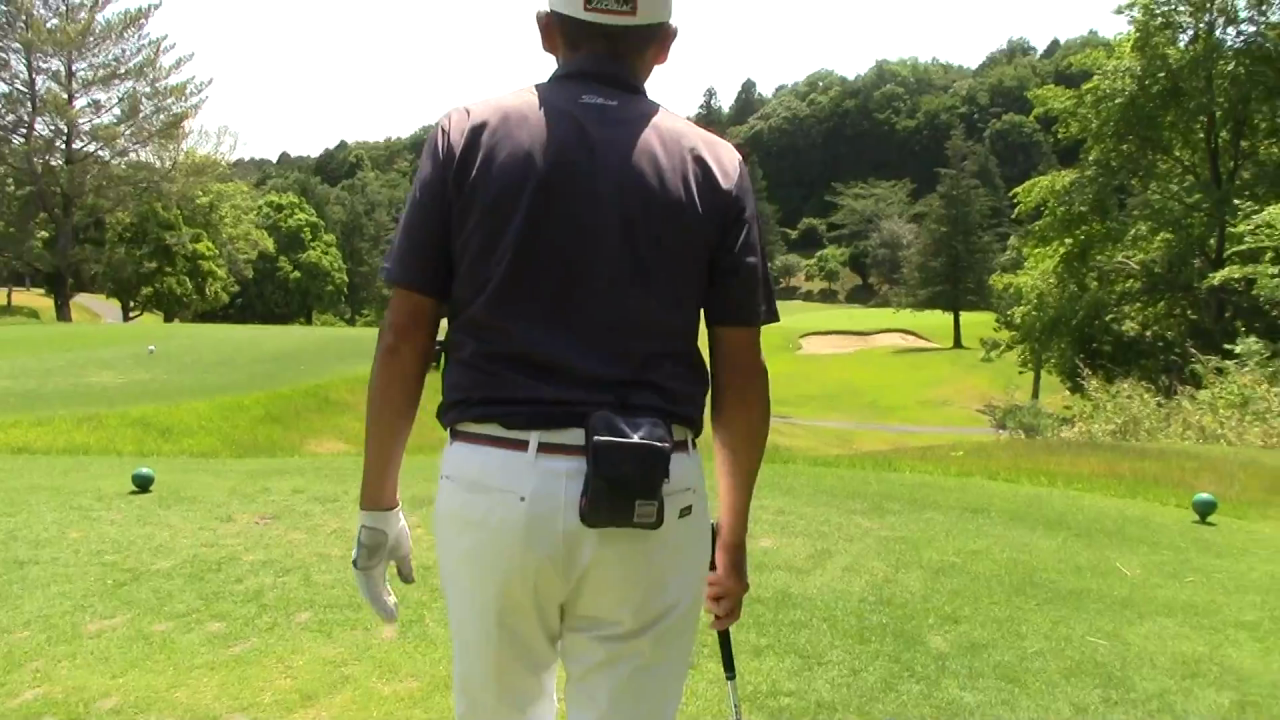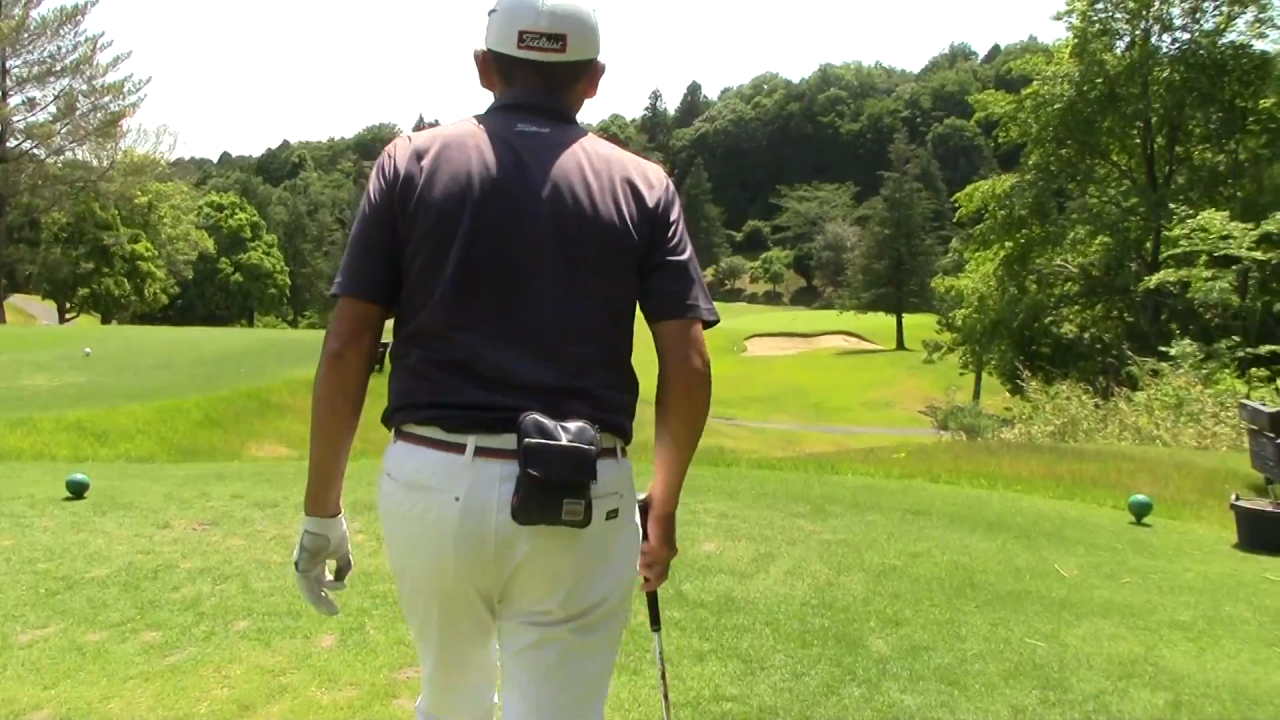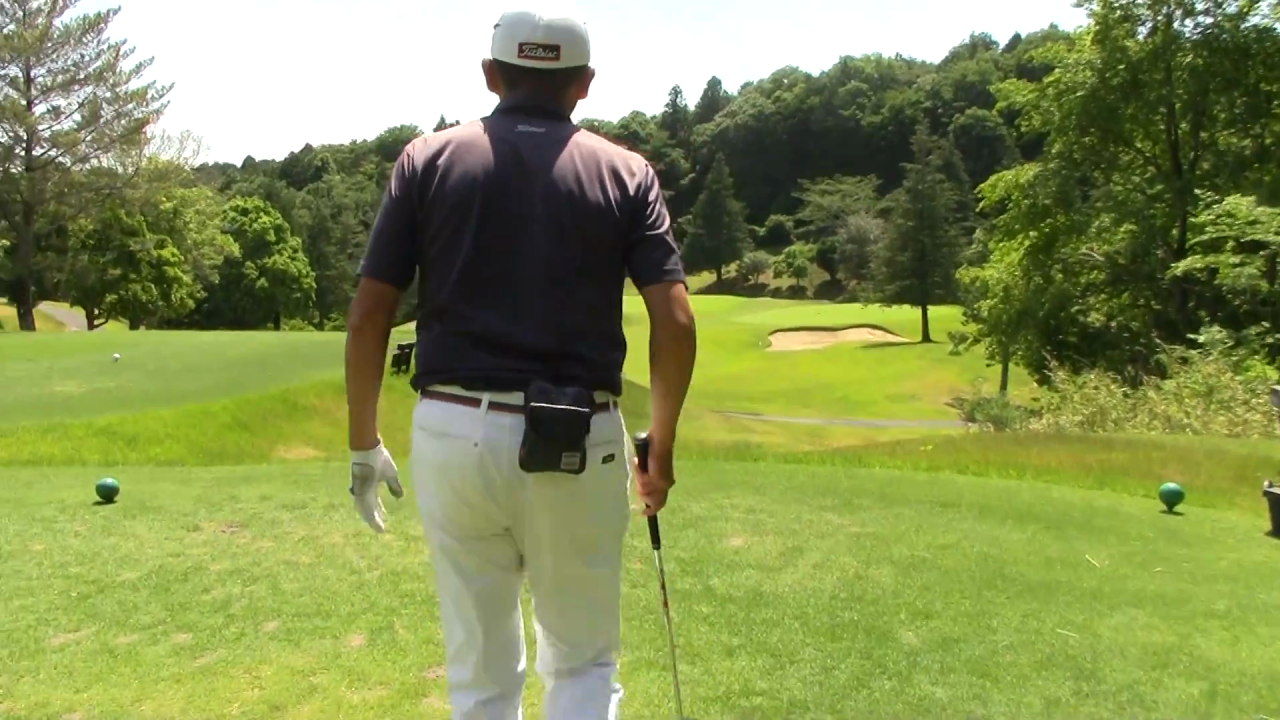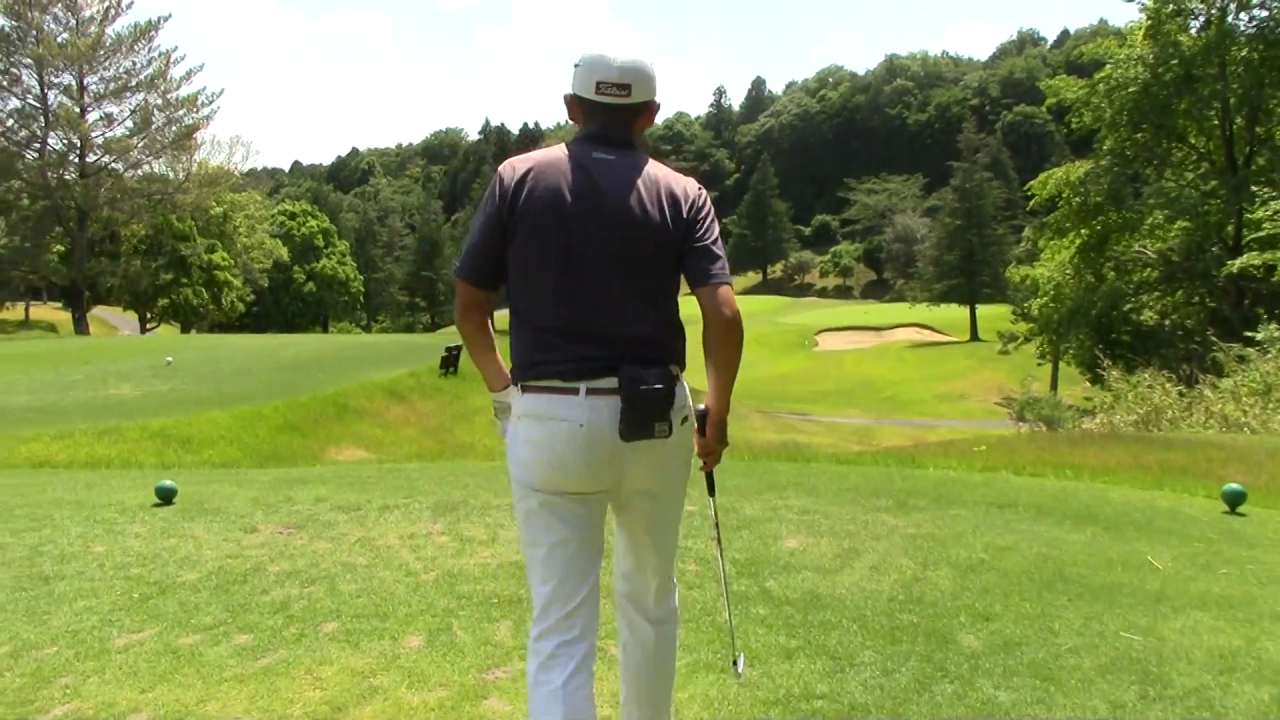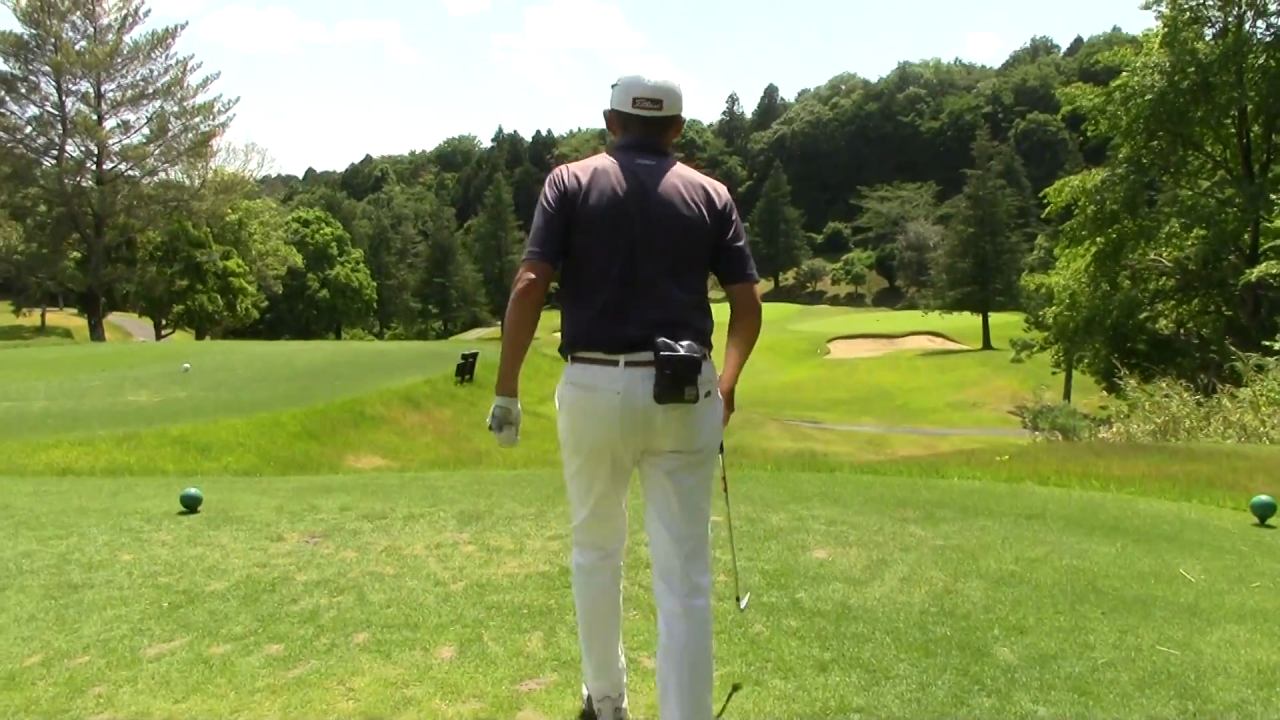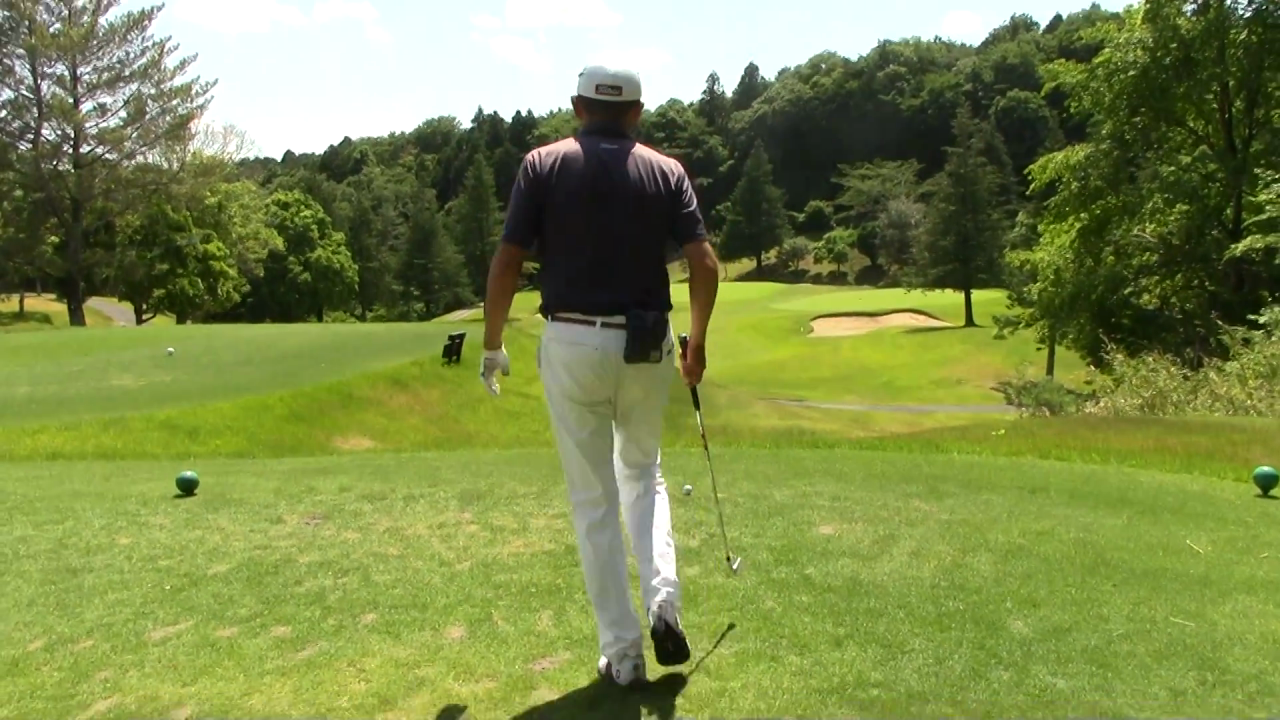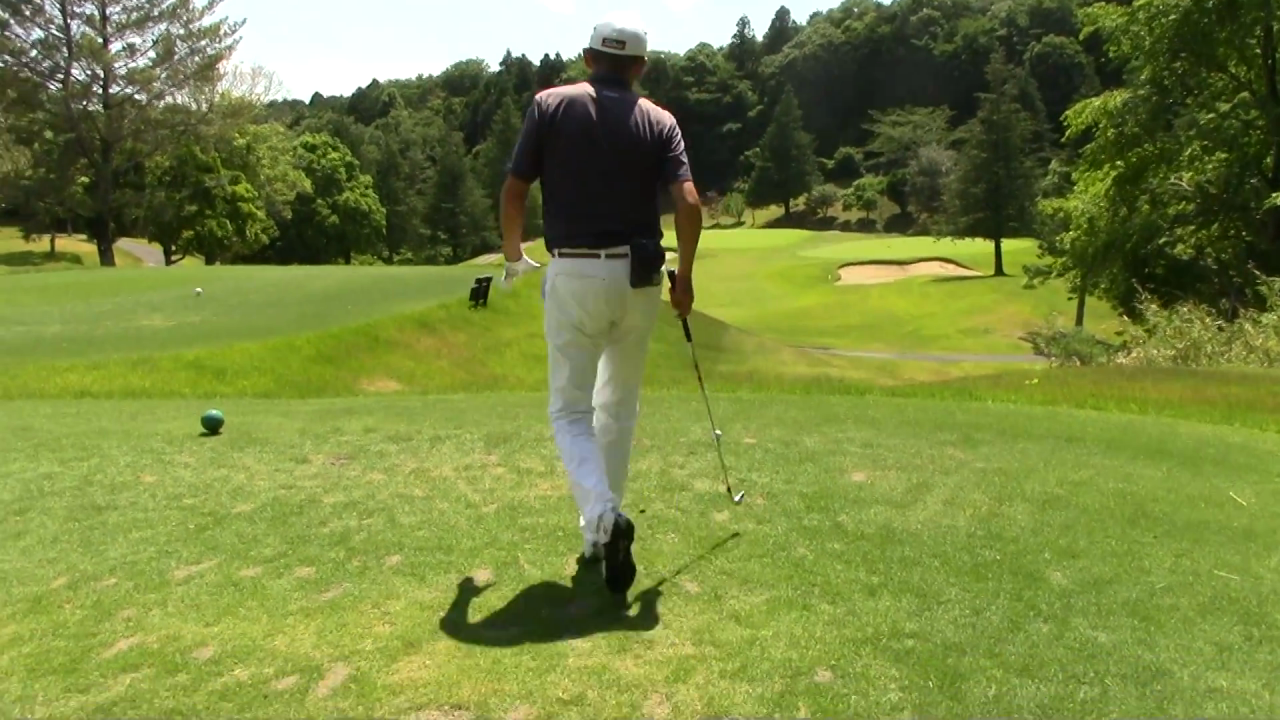
dt=0.4s
person 1, frame 1
left shoulder: (465, 136)
right shoulder: (712, 165)
left elbow: (403, 338)
right elbow: (741, 372)
left wrist: (378, 504)
right wrist: (733, 535)
left hip: (491, 487)
right hip: (649, 501)
person 1, frame 2
left shoulder: (411, 162)
right shoulder: (640, 184)
left elbow: (346, 344)
right elbow: (688, 365)
left wrist: (321, 507)
right wrist: (664, 505)
left hip: (430, 484)
right hip: (579, 500)
person 1, frame 3
left shoulder: (427, 158)
right shoulder: (624, 171)
left elbow: (368, 313)
right elbow: (675, 320)
left wrist: (364, 445)
right wrist: (662, 443)
left hip: (453, 434)
right hip: (579, 443)
person 1, frame 4
left shoulder: (517, 178)
right shoulder: (680, 192)
left elbow: (469, 307)
right elbow: (722, 314)
left wrist: (502, 386)
right wrist: (717, 414)
left hip: (550, 419)
right hip: (652, 420)
left knee: (560, 626)
right knee: (649, 597)
person 1, frame 5
left shoulder: (570, 181)
right shoulder: (710, 193)
left elbow: (528, 285)
right elbow: (747, 304)
left wrist: (505, 391)
right wrist: (728, 380)
left hip: (593, 388)
right hip: (684, 392)
left knee: (595, 545)
right knee: (683, 575)
person 1, frame 6
left shoulder: (543, 164)
right shoulder: (665, 170)
left elbow: (506, 263)
right elbow: (705, 264)
left wrist: (493, 344)
right wrist: (697, 341)
left hip: (571, 346)
right hip: (645, 347)
left knee: (594, 501)
right knee: (644, 478)
left ankle: (622, 653)
right ankle: (663, 602)
person 1, frame 7
left shoulder: (550, 104)
right shoulder: (660, 120)
left elbow: (513, 193)
right elbow: (688, 204)
left wrist: (513, 253)
right wrist: (685, 276)
left hip: (575, 274)
right hip: (640, 277)
left knee: (570, 413)
right knee: (619, 408)
left ankle: (606, 516)
right ankle: (605, 541)
